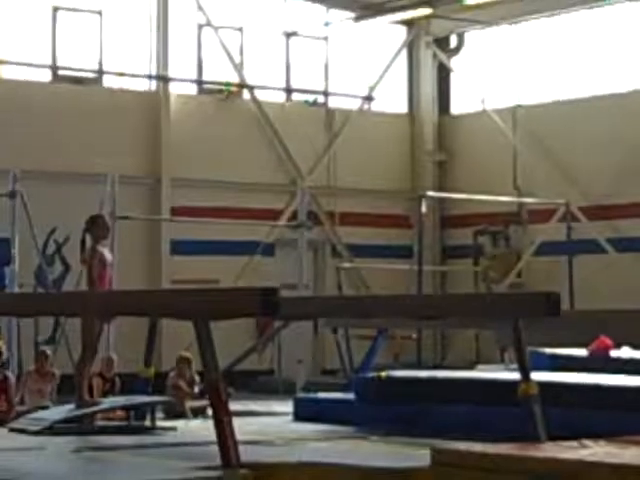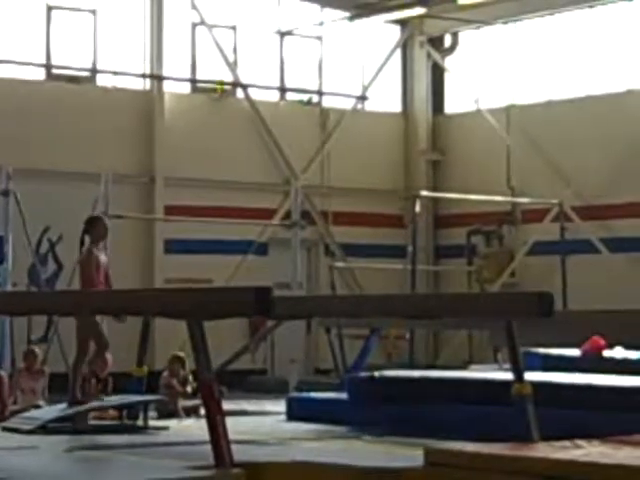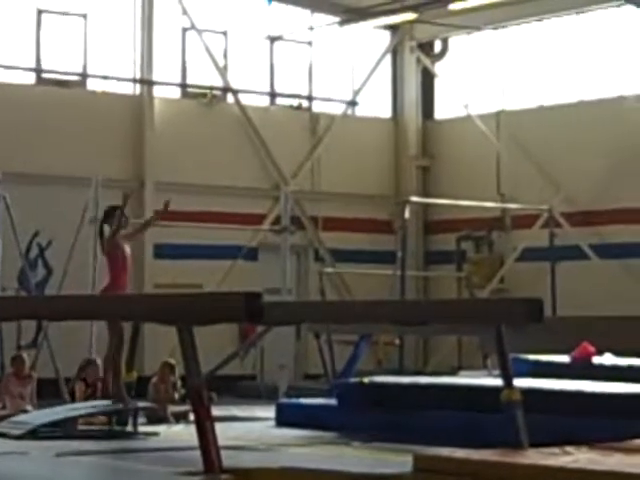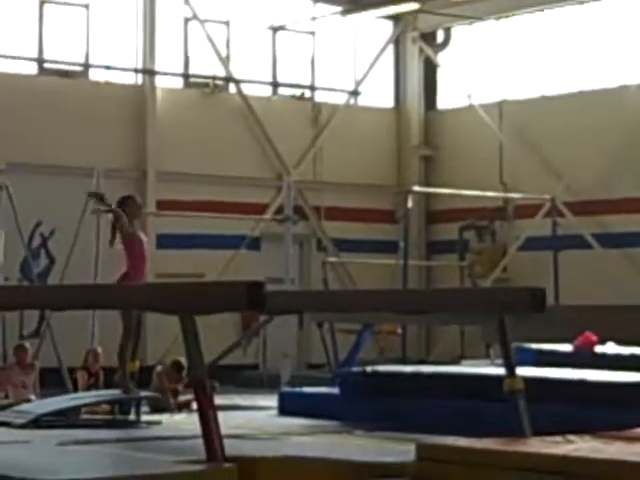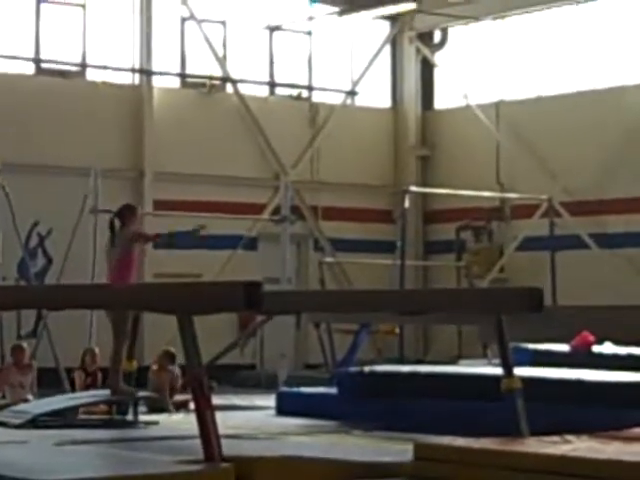
dt=0.7s
person 1, frame 1
left shoulder: (105, 251)
right shoulder: (94, 251)
right elbow: (93, 282)
left knee: (92, 351)
right knee: (88, 351)
left ankle: (84, 395)
right ankle: (81, 396)
person 1, frame 2
left shoulder: (102, 253)
right shoulder: (90, 253)
left elbow: (107, 283)
right elbow: (92, 283)
left knee: (85, 350)
right knee: (100, 345)
left ankle: (75, 393)
person 1, frame 3
left shoulder: (122, 239)
right shoulder: (111, 240)
left elbow: (141, 228)
right elbow: (115, 226)
left wrist: (160, 213)
right wrist: (122, 208)
left hip: (119, 296)
right hip: (112, 296)
left knee: (116, 342)
right knee: (118, 341)
left ankle: (109, 385)
right ankle: (117, 389)
person 1, frame 4
left shoulder: (134, 229)
right shoulder: (126, 229)
right elbow: (119, 217)
right wrist: (107, 204)
left hip: (136, 285)
right hip: (128, 285)
left knee: (133, 331)
right knee: (129, 331)
left ankle: (124, 374)
right ankle: (124, 376)
person 1, frame 5
left shoulder: (116, 237)
right shoulder: (131, 235)
right elbow: (159, 238)
left knee: (120, 338)
right knee: (121, 338)
left ankle: (115, 380)
right ankle: (116, 382)
